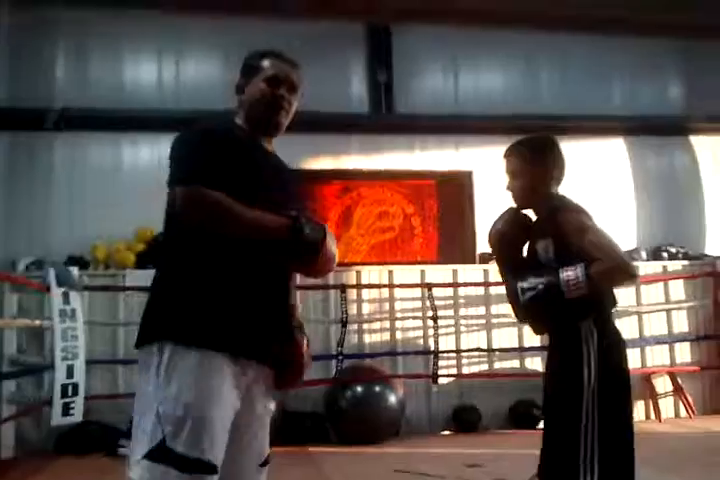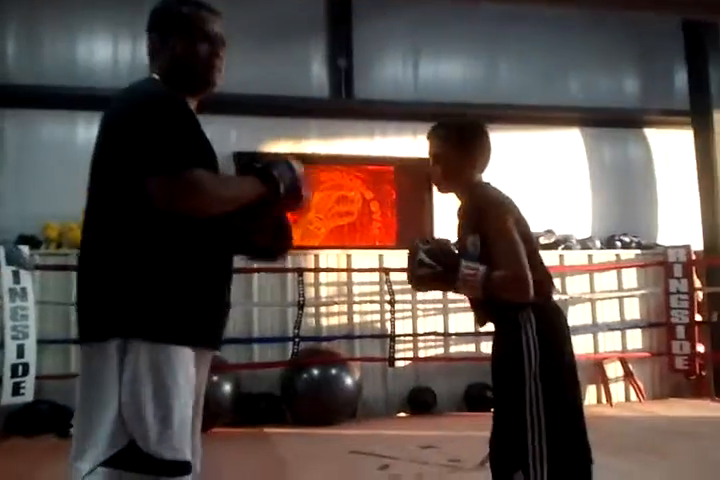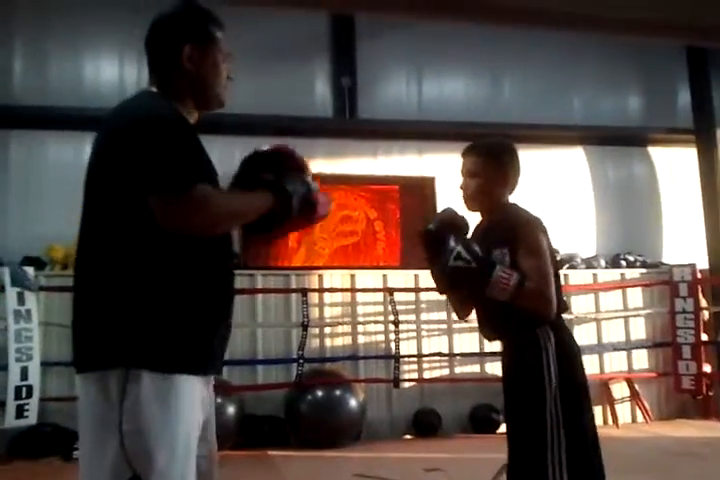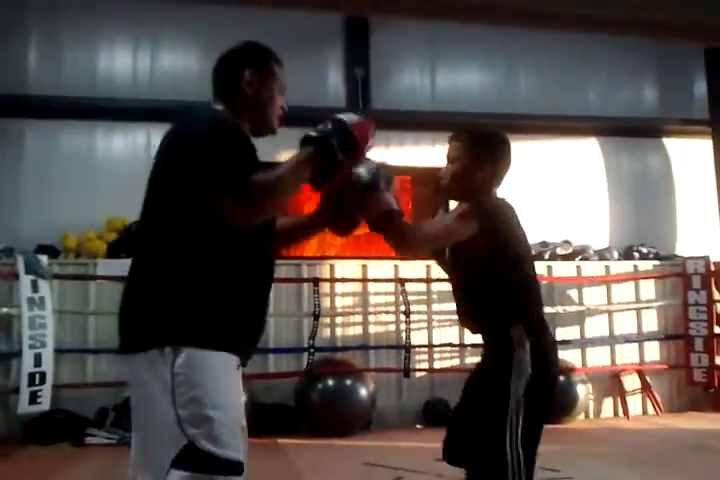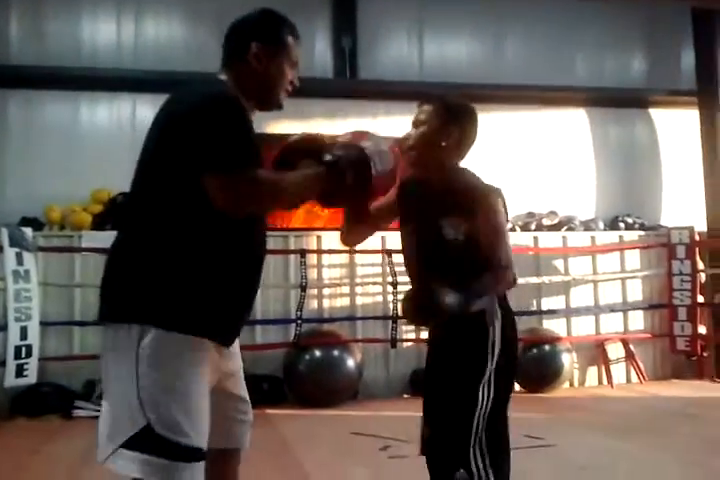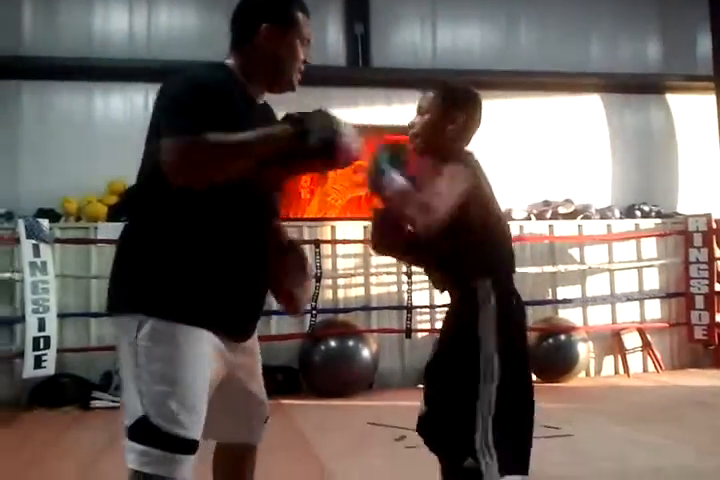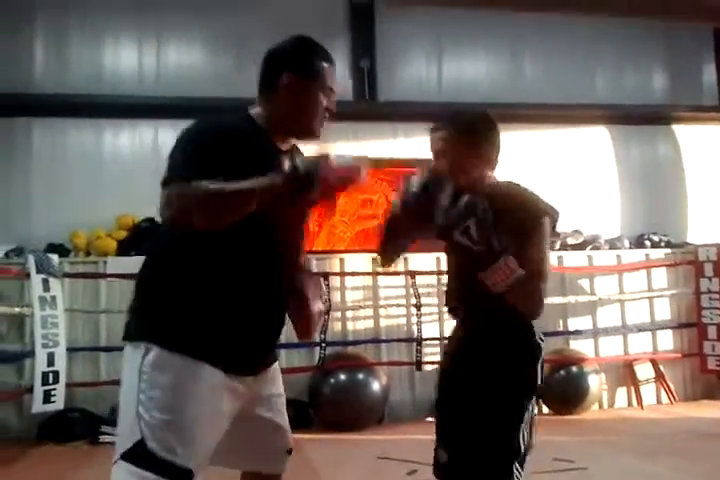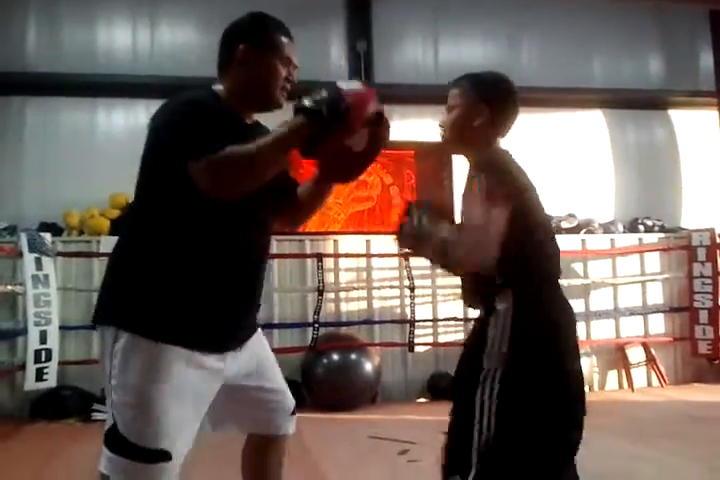
dt=0.5s
person 1, frame 1
left shoulder: (280, 172)
right shoulder: (207, 141)
right elbow: (193, 205)
left wrist: (290, 331)
right wrist: (298, 231)
left hip: (256, 347)
right hip: (193, 336)
person 1, frame 2
left shoulder: (169, 113)
right shoulder: (150, 106)
right elbow: (180, 194)
left wrist: (246, 229)
right wrist: (270, 182)
left hip: (170, 321)
right hip: (140, 323)
person 1, frame 3
left shoulder: (165, 126)
right shoulder: (149, 123)
right elbow: (183, 212)
left wrist: (255, 199)
right wrist: (277, 197)
left hip: (177, 350)
right hip: (142, 352)
person 1, frame 4
left shoulder: (224, 142)
right shoulder: (211, 133)
left elbow: (262, 235)
right elbow: (244, 209)
left wrist: (320, 218)
right wrist: (315, 154)
left hip: (211, 336)
right hip: (181, 335)
person 1, frame 5
left shoulder: (227, 118)
right shoulder: (206, 107)
left elbow: (242, 203)
right elbow: (234, 195)
left wrist: (310, 182)
right wrist: (327, 173)
left hip: (201, 316)
right hip: (159, 312)
person 1, frame 6
left shoulder: (265, 107)
right shoulder: (201, 90)
right elbow: (183, 165)
left wrist: (287, 261)
right wrist: (292, 135)
left hip: (232, 308)
right hip: (171, 304)
left knee: (244, 432)
person 1, frame 7
left shoulder: (290, 161)
right shoulder: (215, 136)
right elbow: (180, 207)
left wrist: (303, 290)
right wrist: (284, 184)
left hip: (252, 350)
right hip: (180, 342)
person 1, frame 8
left shoulder: (257, 133)
right shoulder: (187, 114)
left elbow: (289, 212)
right elbow: (222, 179)
left wrist: (332, 169)
right wrist: (307, 124)
left hip: (232, 325)
right hip: (159, 322)
left knee: (274, 421)
person 2, frame 1
left shoulder: (567, 216)
right shoulder: (540, 225)
left elbow: (623, 268)
right elbow: (530, 311)
left wrist: (555, 284)
right wrist: (508, 259)
left hip: (589, 345)
right hip: (566, 347)
person 2, frame 2
left shoulder: (492, 208)
right shoulder: (471, 209)
left elbow: (521, 286)
left wrist: (454, 273)
right wrist: (444, 269)
left hip: (531, 331)
right hip: (514, 331)
left knee: (534, 451)
right knee: (512, 449)
person 2, frame 3
left shoulder: (525, 226)
right shoulder: (480, 234)
left elbow: (545, 303)
right elbow: (463, 308)
left wrist: (486, 274)
right wrist: (442, 263)
left hip: (544, 350)
right hip: (518, 352)
person 2, frame 4
left shoulder: (487, 215)
right shoulder: (476, 214)
left elbow: (416, 242)
left wrist: (377, 197)
left hip: (520, 350)
right hip: (502, 347)
right knee: (469, 449)
person 2, frame 5
left shoulder: (478, 195)
right shoulder: (411, 188)
left elbow: (504, 273)
right elbow: (352, 234)
left wrist: (459, 301)
right wrist: (356, 207)
left hip: (482, 327)
right hip: (448, 325)
left knee: (469, 449)
right knee: (443, 444)
person 2, frame 6
left shoulder: (457, 168)
right shoulder: (435, 168)
left elbow: (421, 220)
left wrist: (386, 175)
right wrist: (388, 235)
left hip: (486, 310)
right hip: (465, 311)
left knee: (479, 448)
right knee: (446, 436)
person 2, frame 7
left shoulder: (528, 210)
right shoulder: (445, 194)
left elbow: (532, 304)
right elbow: (388, 253)
left wrist: (487, 253)
right wrist: (404, 215)
left hip: (512, 349)
right hip: (466, 342)
person 2, frame 8
left shoulder: (489, 172)
right shoulder: (501, 170)
left elbow: (476, 257)
left wrist: (422, 232)
right wrist: (442, 234)
left hip: (515, 324)
right hip: (548, 320)
